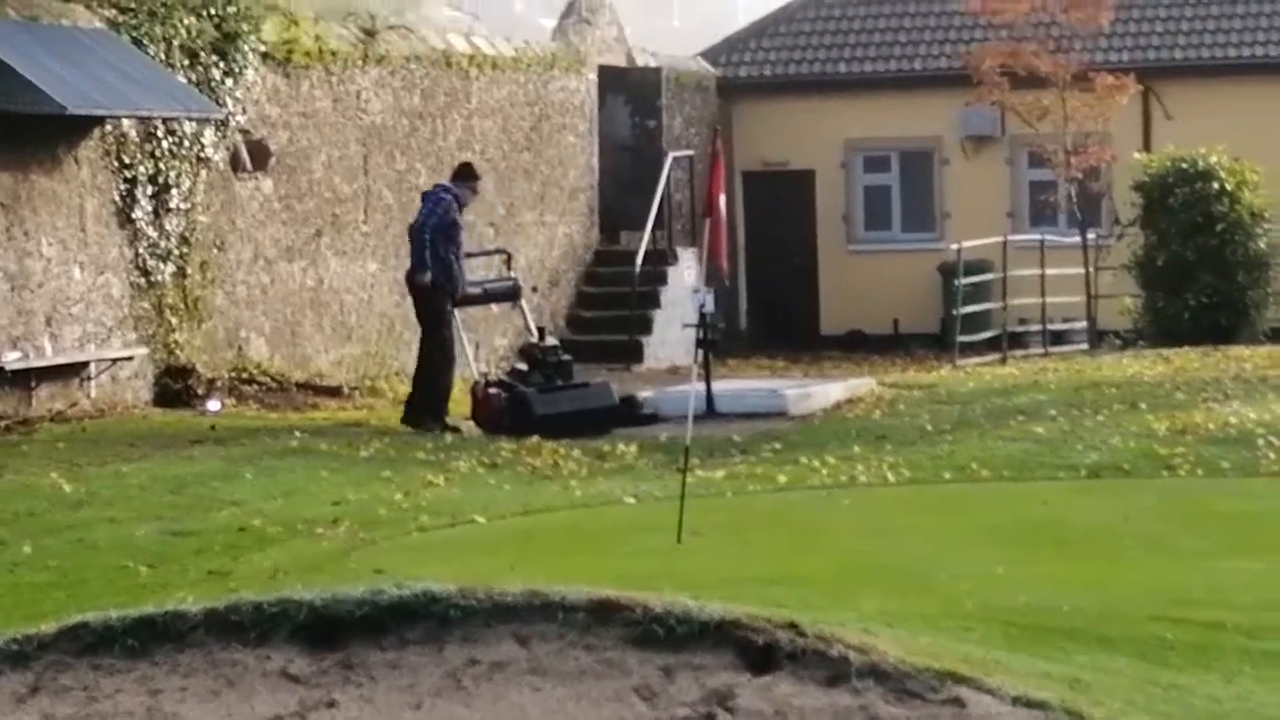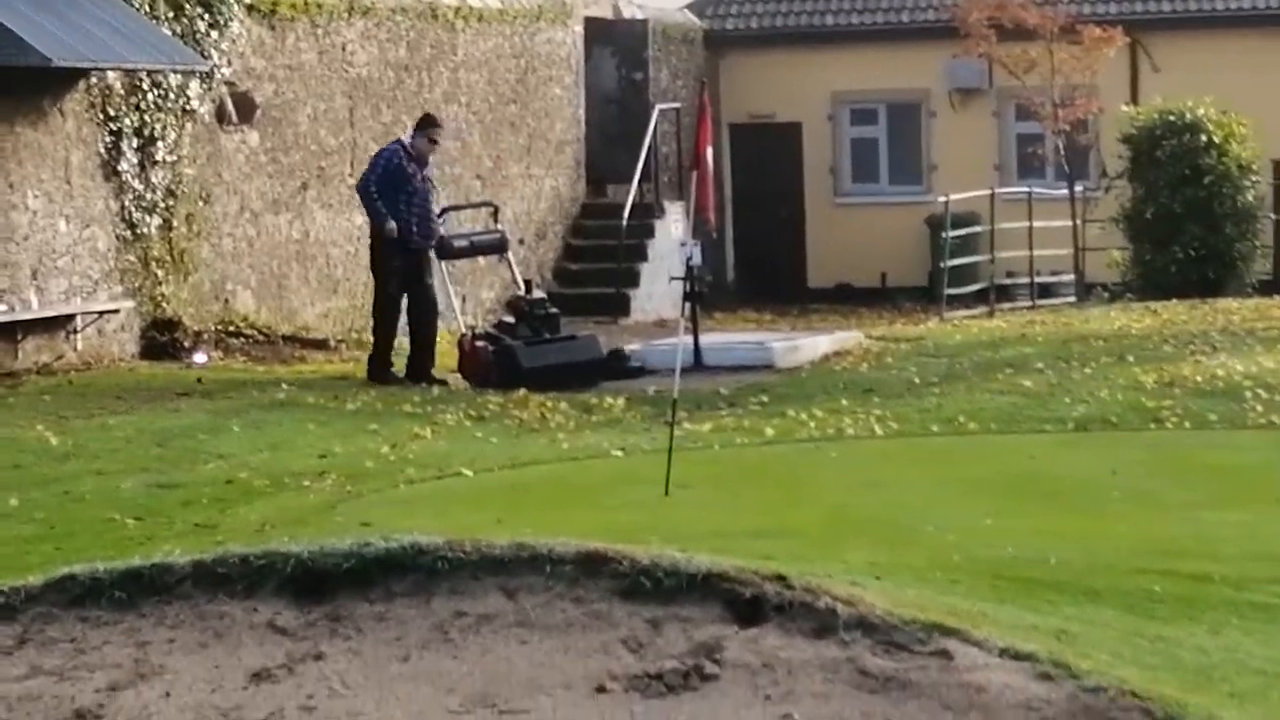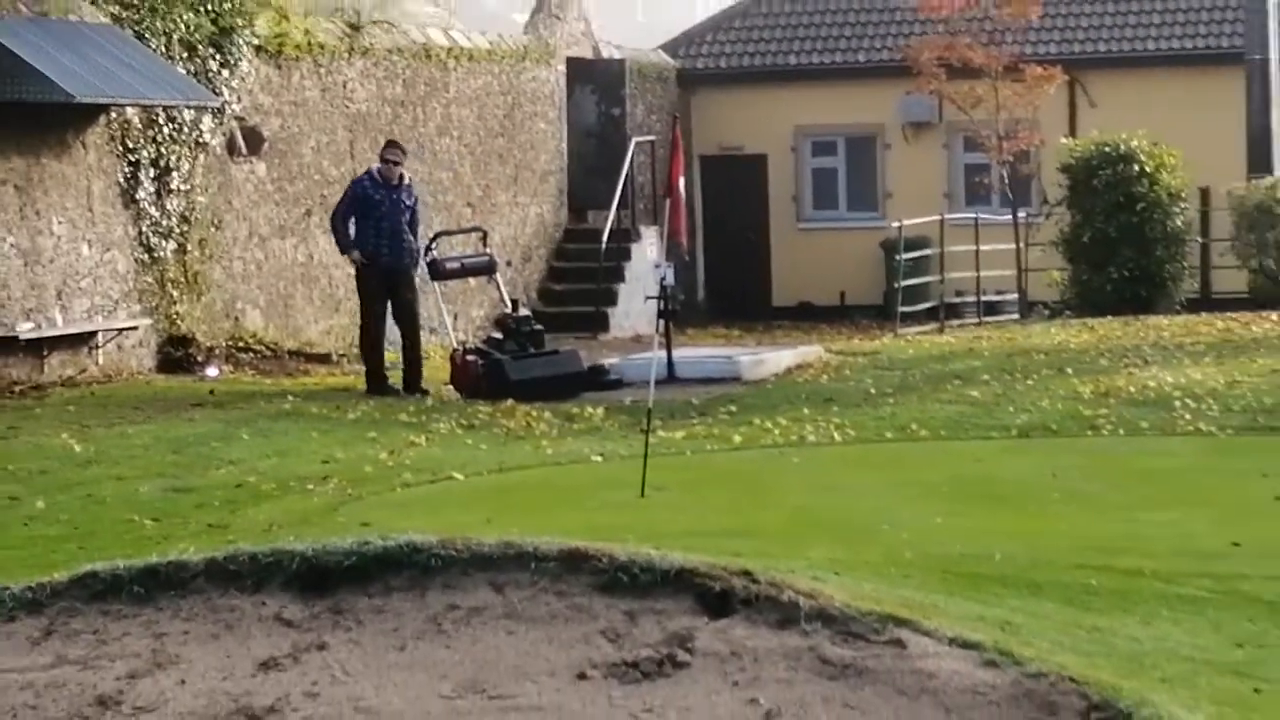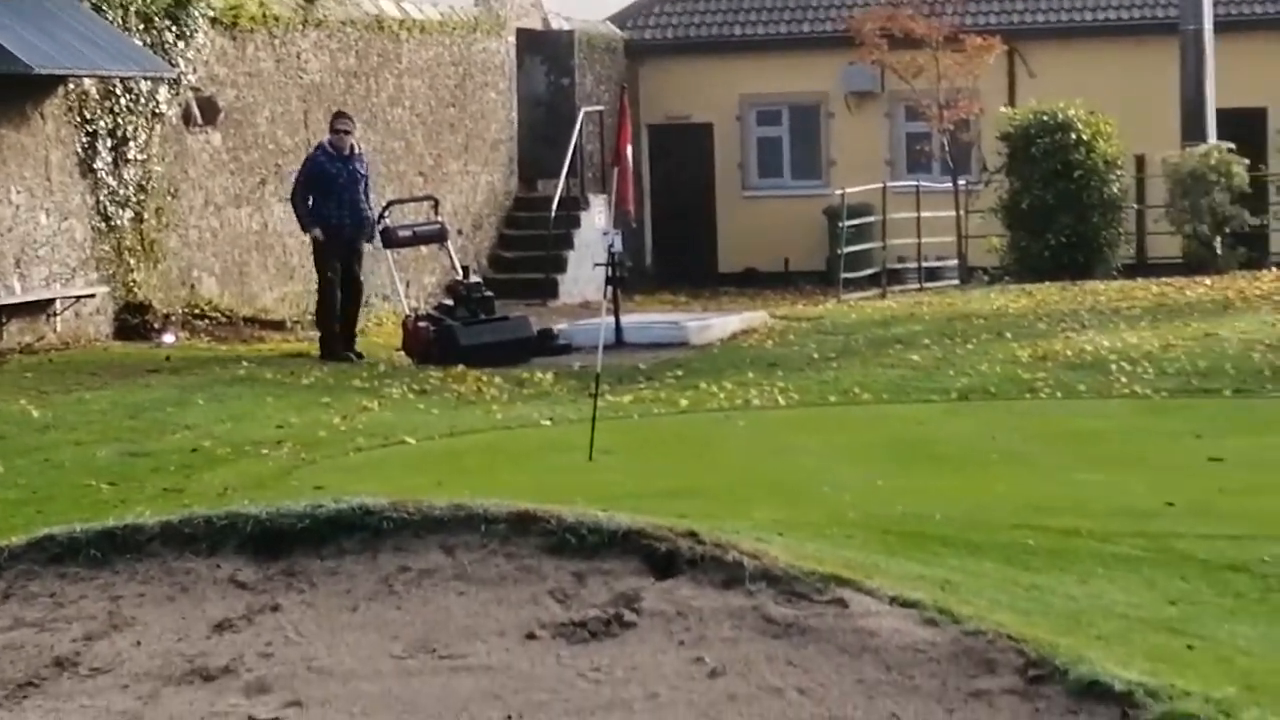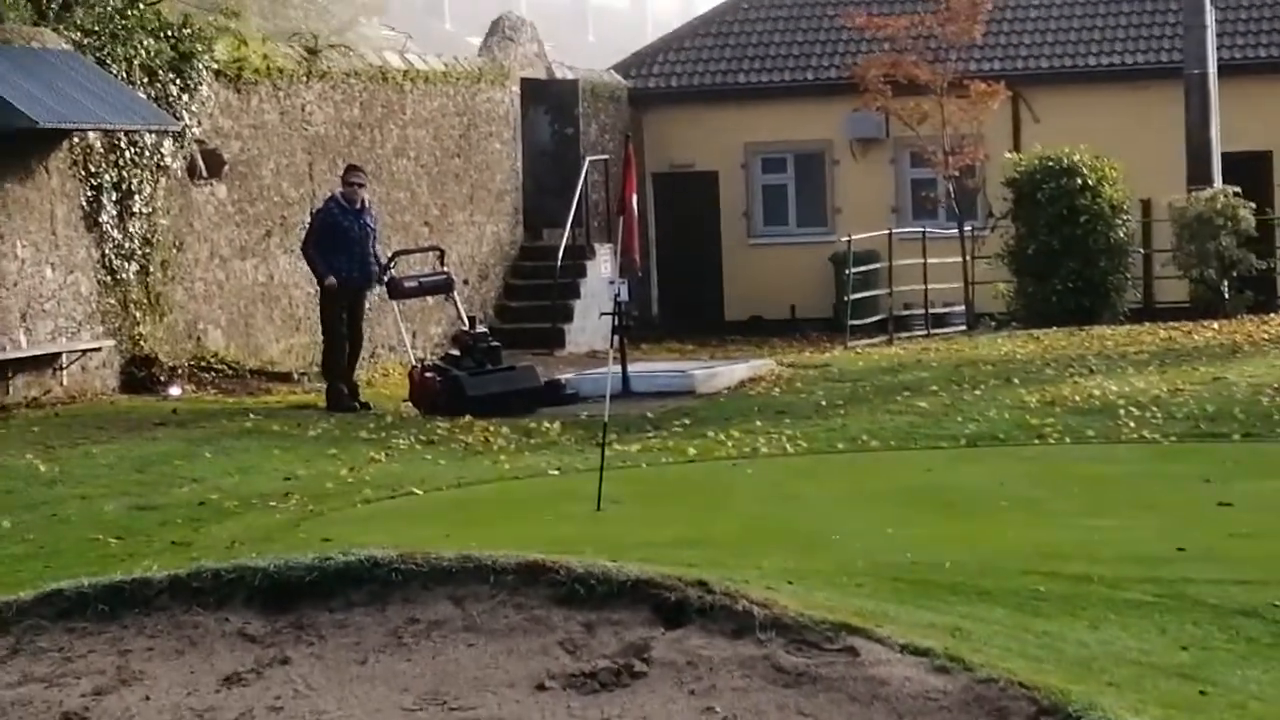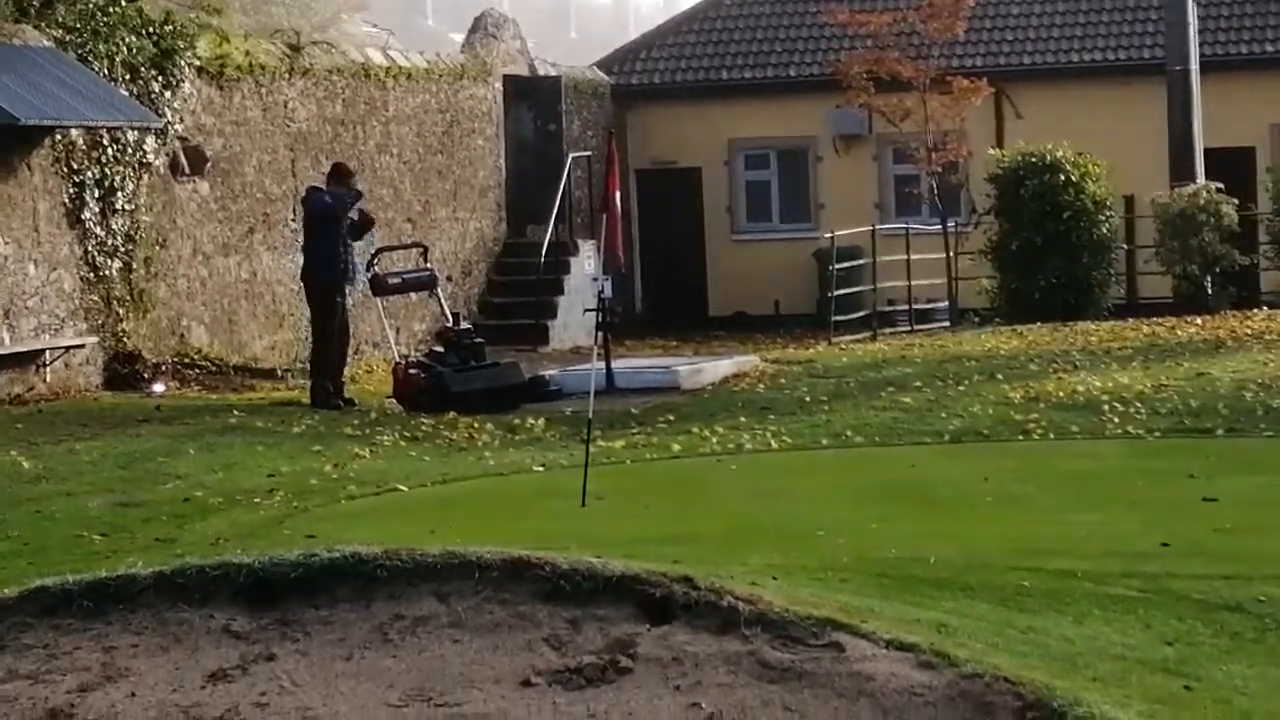
dt=0.4s
person 1, frame 1
left shoulder: (448, 205)
right shoulder: (443, 200)
left elbow: (433, 240)
right elbow: (420, 231)
right wrist: (423, 269)
left hip: (440, 287)
right hip: (433, 286)
left knee: (443, 351)
right knee: (437, 347)
left ankle: (434, 415)
right ankle: (417, 409)
person 1, frame 2
left shoulder: (425, 168)
right shoulder: (392, 155)
right elbow: (366, 186)
left wrist: (431, 239)
right wrist: (384, 219)
left hip: (419, 247)
right hip: (391, 244)
left knee: (426, 307)
right knee: (388, 304)
left ankle: (420, 369)
right ankle: (379, 367)
person 1, frame 3
left shoulder: (409, 191)
right shoulder: (362, 185)
right elbow: (339, 218)
left wrist: (414, 258)
right wrist: (349, 248)
left hip: (402, 265)
right hip: (371, 265)
left knee: (410, 320)
right knee: (374, 322)
left ankle: (413, 381)
right ankle: (376, 379)
person 1, frame 4
left shoulder: (360, 160)
right shoulder: (317, 160)
right elbow: (299, 196)
left wrist: (369, 224)
right wrist: (310, 226)
left hip: (354, 235)
right hip: (328, 235)
left knee: (353, 287)
right knee: (330, 288)
left ankle: (346, 340)
right ankle: (331, 345)
person 1, frame 5
left shoulder: (367, 213)
right shoulder: (328, 212)
right elbow: (309, 247)
left wrist: (379, 268)
right wrist: (324, 273)
left hip: (359, 287)
right hip: (335, 287)
left knee: (355, 339)
right knee: (336, 339)
left ankle: (349, 391)
right ankle: (336, 395)
person 1, frame 6
left shoulder: (338, 206)
right shoulder: (318, 201)
left elbow: (352, 233)
right elbow: (335, 212)
left wrist: (364, 221)
right wrist: (353, 196)
left hip: (335, 280)
right hip: (321, 280)
left knee: (340, 336)
right knee: (327, 335)
left ankle: (335, 388)
right ankle: (321, 392)
